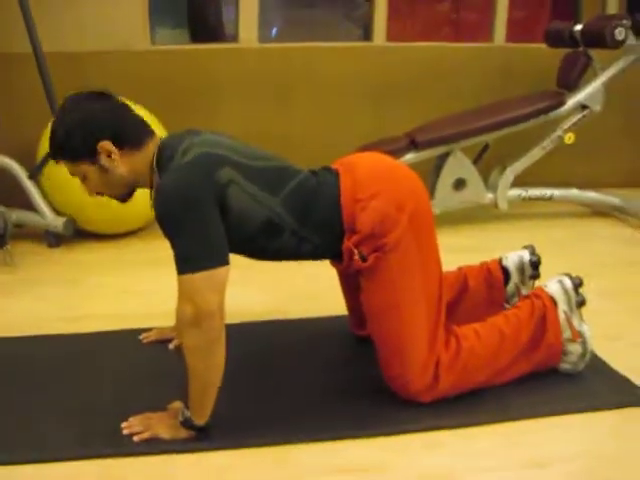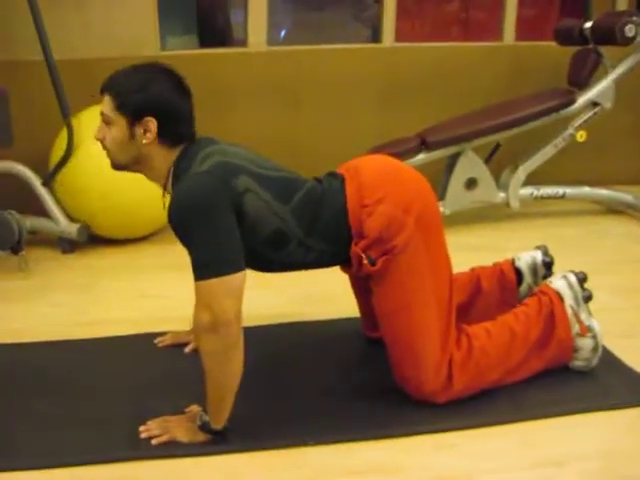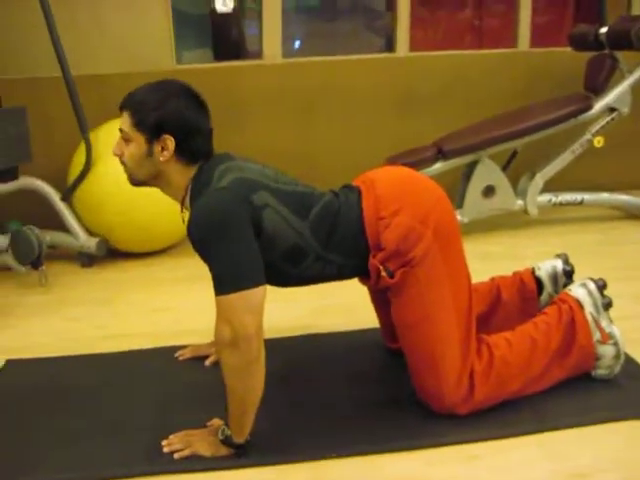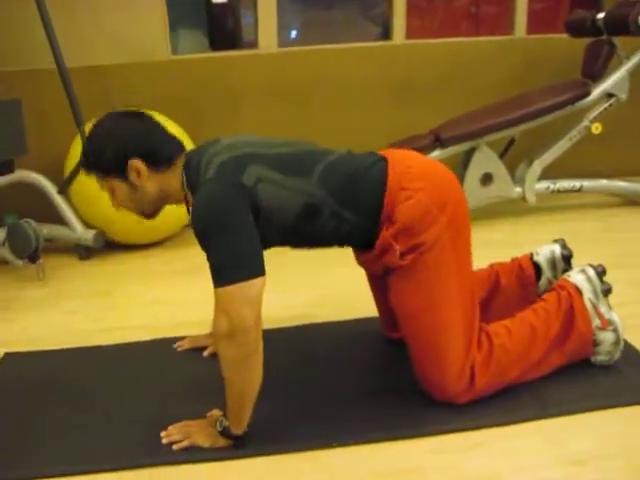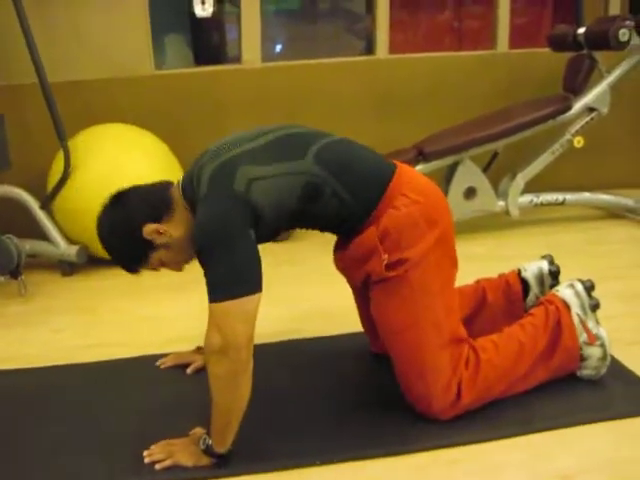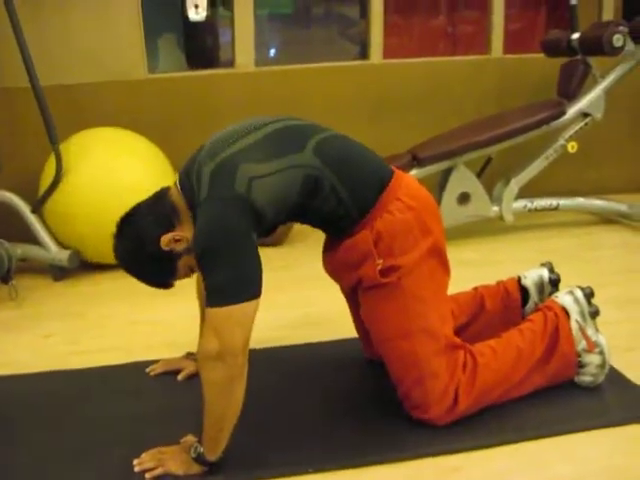
dt=0.4s
person 1, frame 1
left shoulder: (178, 189)
right shoulder: (182, 152)
left elbow: (206, 316)
left wrist: (192, 420)
right wrist: (187, 324)
left hip: (379, 209)
right hip: (362, 185)
left knee: (417, 374)
right knee: (374, 325)
left ankle: (547, 315)
right ankle: (505, 277)
person 1, frame 2
left shoulder: (195, 196)
right shoulder: (199, 161)
left elbow: (223, 321)
left wrist: (210, 424)
right wrist: (201, 326)
left hip: (386, 213)
right hip: (371, 188)
left knee: (430, 376)
right knee: (385, 326)
left ankle: (556, 312)
right ankle: (516, 276)
person 1, frame 3
left shoulder: (214, 213)
right shoulder: (216, 177)
left elbow: (245, 337)
left wrist: (232, 437)
right wrist: (223, 340)
left hip: (404, 224)
right hip: (388, 199)
left knee: (452, 388)
right knee: (405, 339)
left ankle: (576, 320)
right ankle: (538, 286)
person 1, frame 4
left shoulder: (214, 202)
right shoulder: (208, 166)
left elbow: (243, 330)
left wrist: (230, 428)
right wrist: (223, 330)
left hip: (416, 207)
right hip: (396, 185)
left knee: (451, 376)
right knee: (403, 325)
left ankle: (577, 309)
right ankle: (536, 271)
person 1, frame 5
left shoulder: (216, 217)
right shoulder: (202, 185)
left elbow: (234, 347)
left wrist: (213, 447)
right wrist: (209, 348)
left hip: (401, 220)
right hip: (379, 208)
left knee: (438, 390)
right knee: (391, 339)
left ankle: (563, 322)
right ankle: (524, 287)
person 1, frame 6
left shoulder: (220, 218)
right shoulder: (196, 182)
left elbow: (228, 352)
right elbow: (213, 277)
right wrist: (202, 353)
left hip: (391, 225)
right hip: (364, 220)
left knee: (435, 393)
right knee: (388, 344)
left ankle: (562, 329)
right ankle: (522, 295)
